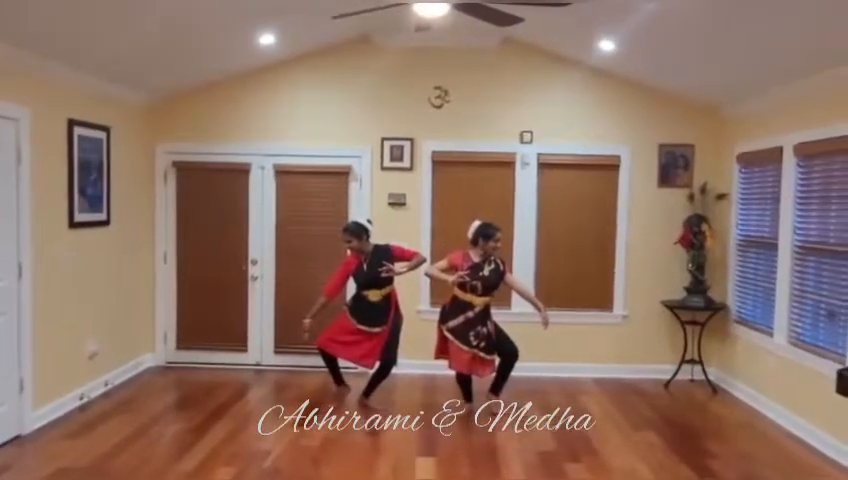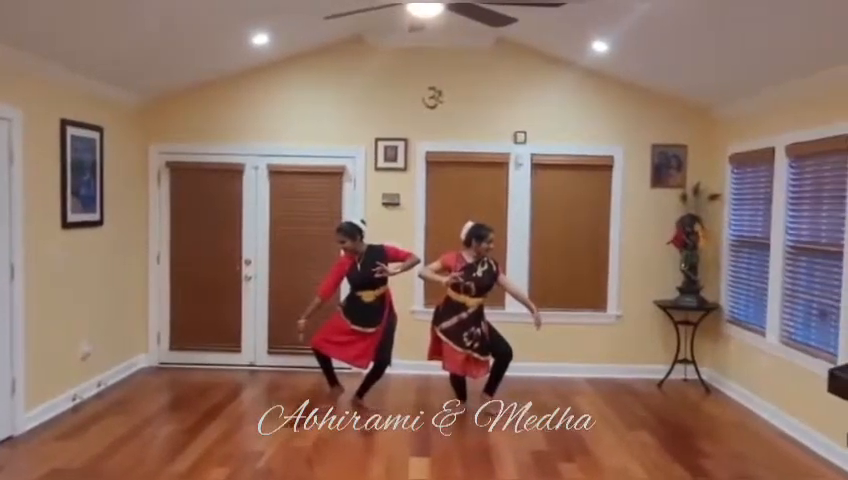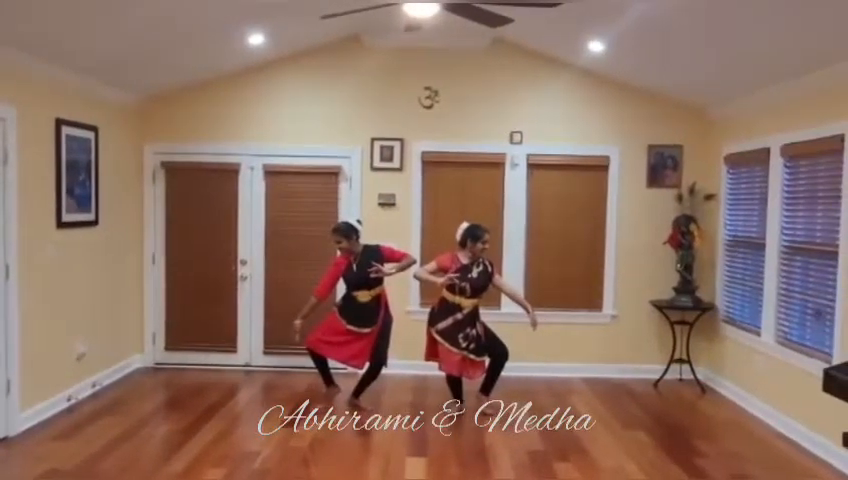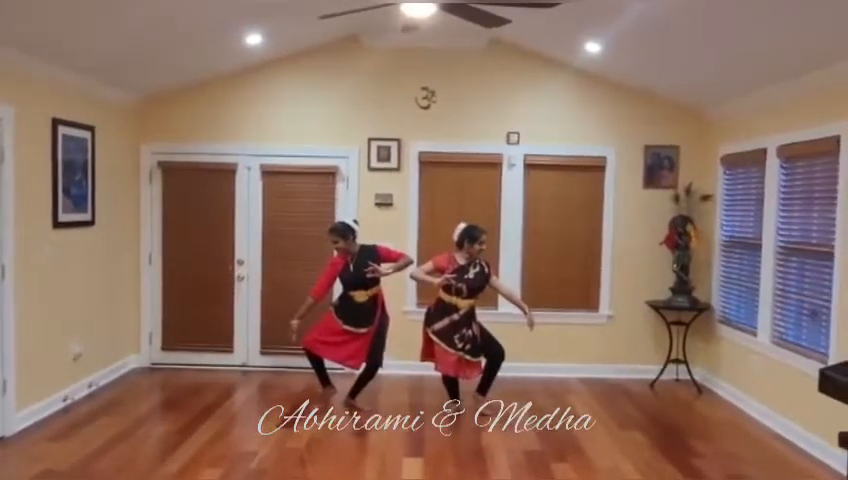
dt=0.3s
person 1, frame 1
left shoulder: (497, 265)
right shoulder: (460, 258)
left elbow: (518, 287)
right elbow: (429, 270)
left wrist: (540, 307)
right wrist: (450, 278)
left hip: (481, 319)
right hip: (458, 318)
left knee: (510, 352)
right knee: (462, 362)
left ankle: (494, 394)
right ankle: (468, 402)
person 1, frame 2
left shoulder: (490, 265)
right shoulder: (454, 259)
left elbow: (511, 288)
right elbow: (423, 272)
left wrist: (532, 309)
right wrist: (444, 280)
left hip: (475, 320)
right hip: (451, 318)
left knee: (505, 353)
right knee: (456, 363)
left ankle: (487, 394)
right ankle: (461, 403)
person 1, frame 3
left shoulder: (485, 266)
right shoulder: (449, 260)
left elbow: (506, 288)
right elbow: (418, 273)
left wrist: (528, 309)
right wrist: (439, 280)
left hip: (470, 320)
right hip: (447, 319)
left knee: (500, 353)
right knee: (453, 364)
left ankle: (484, 394)
right ankle: (458, 403)
person 1, frame 4
left shoulder: (482, 267)
right shoulder: (446, 261)
left elbow: (503, 289)
right elbow: (415, 273)
left wrist: (525, 310)
right wrist: (436, 281)
left hip: (466, 321)
right hip: (443, 320)
left knee: (497, 353)
right knee: (449, 365)
left ankle: (480, 394)
right ankle: (455, 404)
person 2, frame 1
left shoulder: (387, 251)
right shoulder: (350, 262)
left elbow: (420, 258)
right elbow: (330, 291)
left wrist: (402, 270)
right wrist: (309, 317)
left hip: (386, 314)
right hip: (358, 311)
left knee: (388, 361)
right knee: (325, 344)
left ankle: (365, 397)
right ankle: (341, 386)
person 2, frame 2
left shoulder: (381, 252)
right shoulder: (344, 262)
left elbow: (414, 258)
right elbow: (325, 291)
left wrist: (396, 270)
right wrist: (304, 318)
left hip: (380, 314)
right hip: (352, 312)
left knee: (382, 361)
right knee: (319, 343)
left ankle: (358, 397)
right ankle: (335, 386)
person 2, frame 3
left shoulder: (377, 252)
right shoulder: (340, 262)
left elbow: (410, 259)
right elbow: (321, 291)
left wrist: (391, 271)
right wrist: (300, 318)
left hip: (375, 314)
right hip: (348, 312)
left knee: (378, 361)
right knee: (314, 344)
left ankle: (355, 397)
right ankle: (330, 386)
person 2, frame 4
left shoulder: (374, 252)
right shoulder: (337, 262)
left elbow: (407, 259)
right elbow: (318, 291)
left wrist: (387, 271)
right wrist: (297, 318)
left hip: (372, 314)
right hip: (344, 312)
left knee: (374, 362)
right knee: (310, 343)
left ankle: (351, 397)
right ankle: (327, 386)
